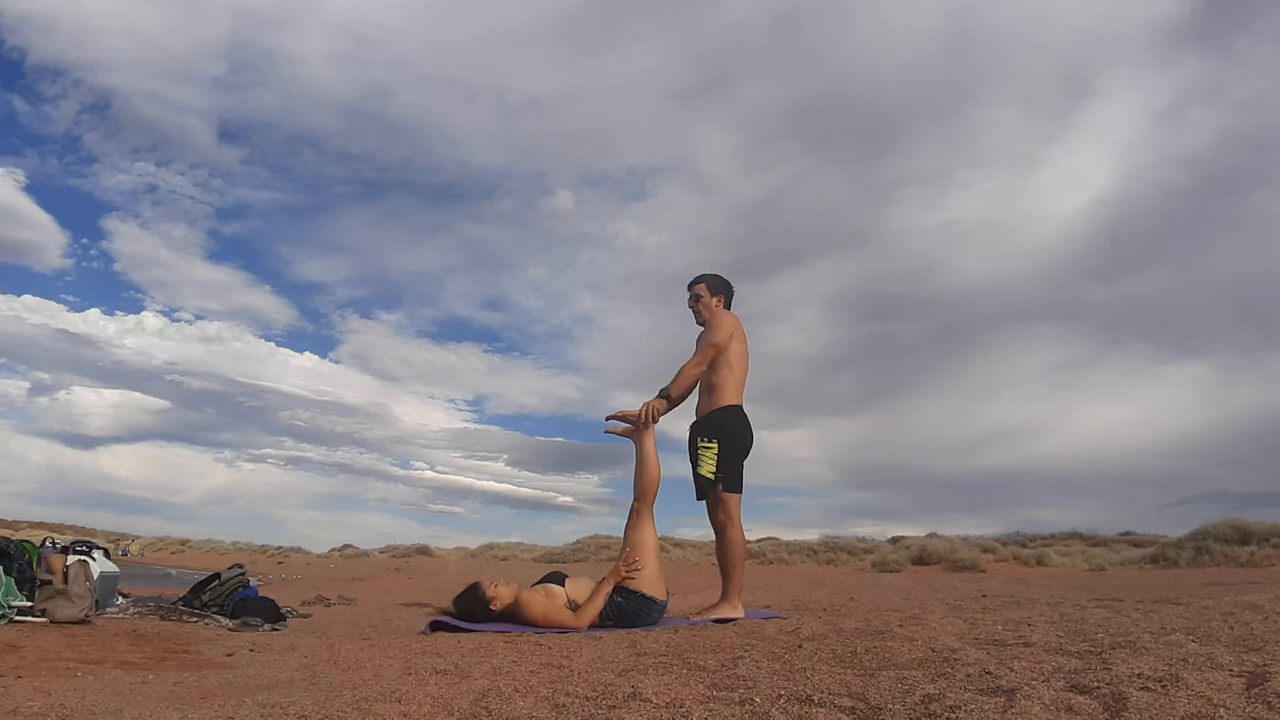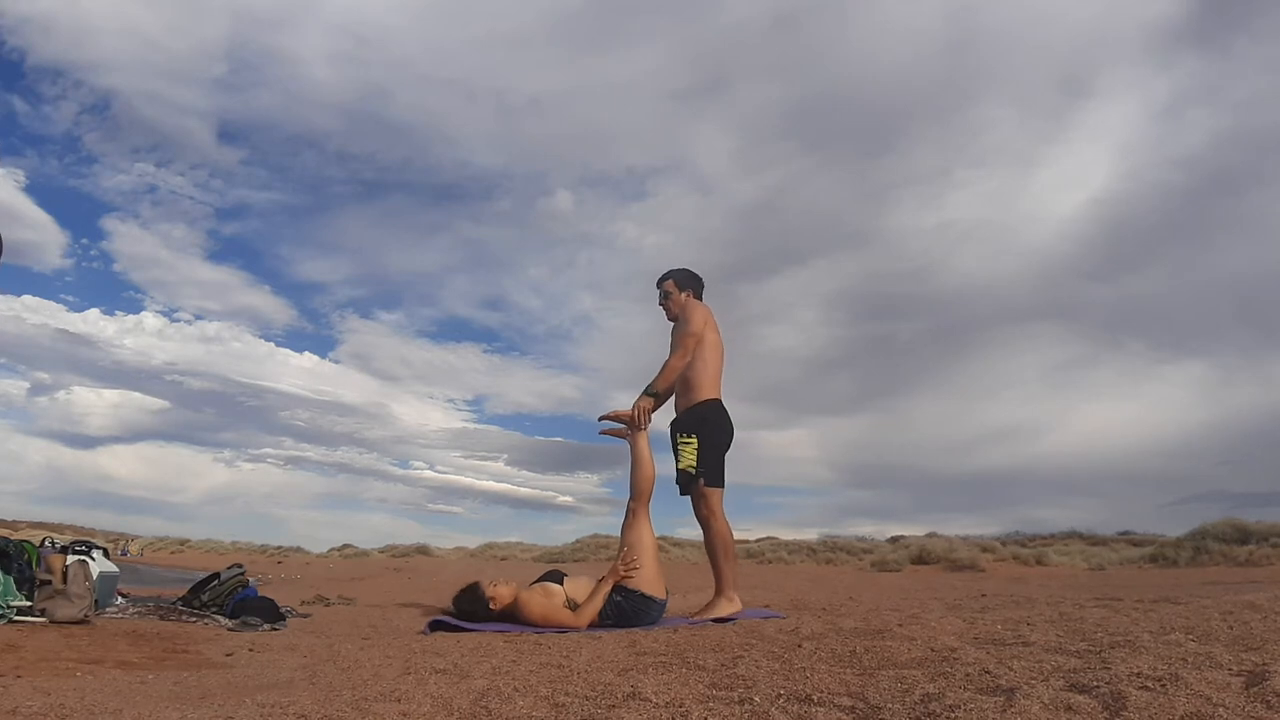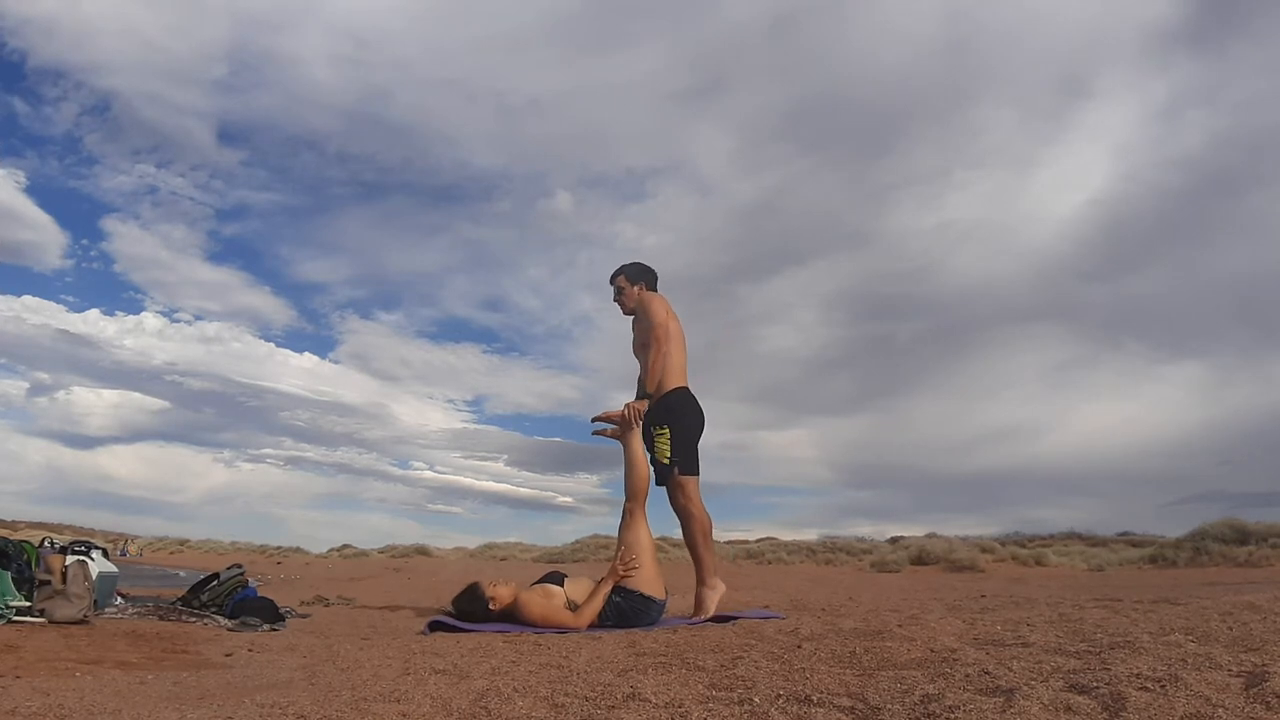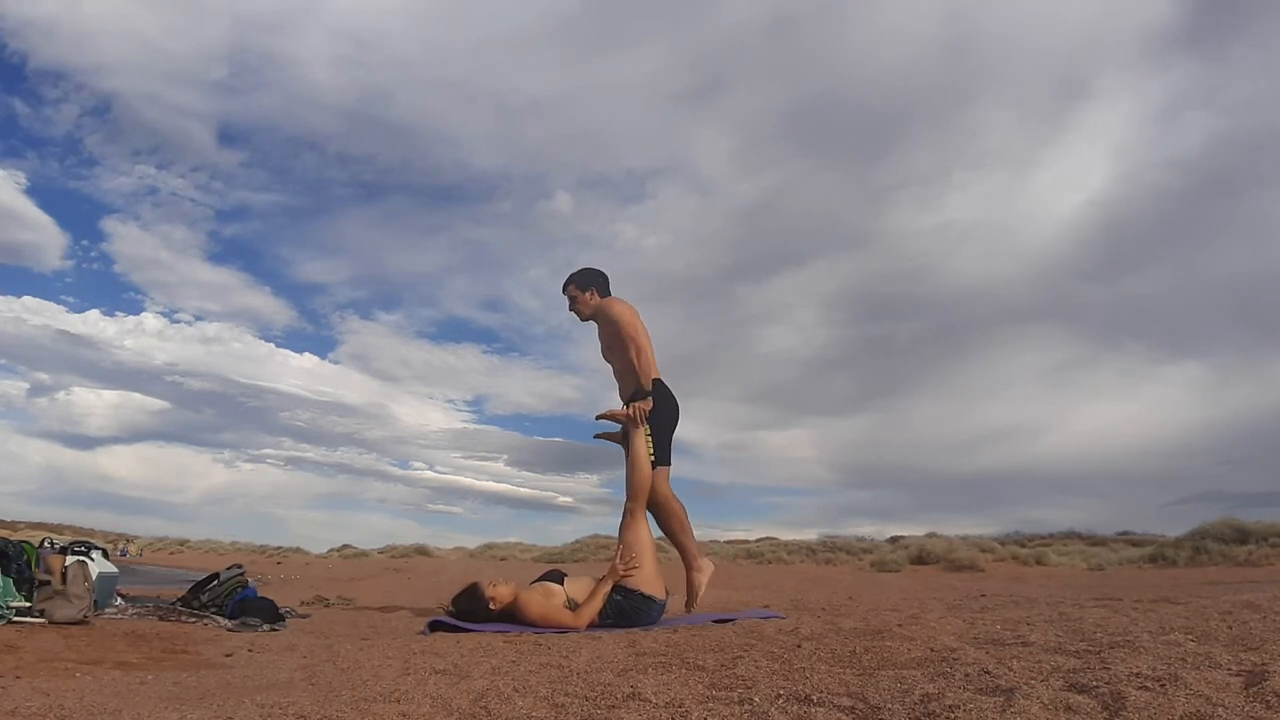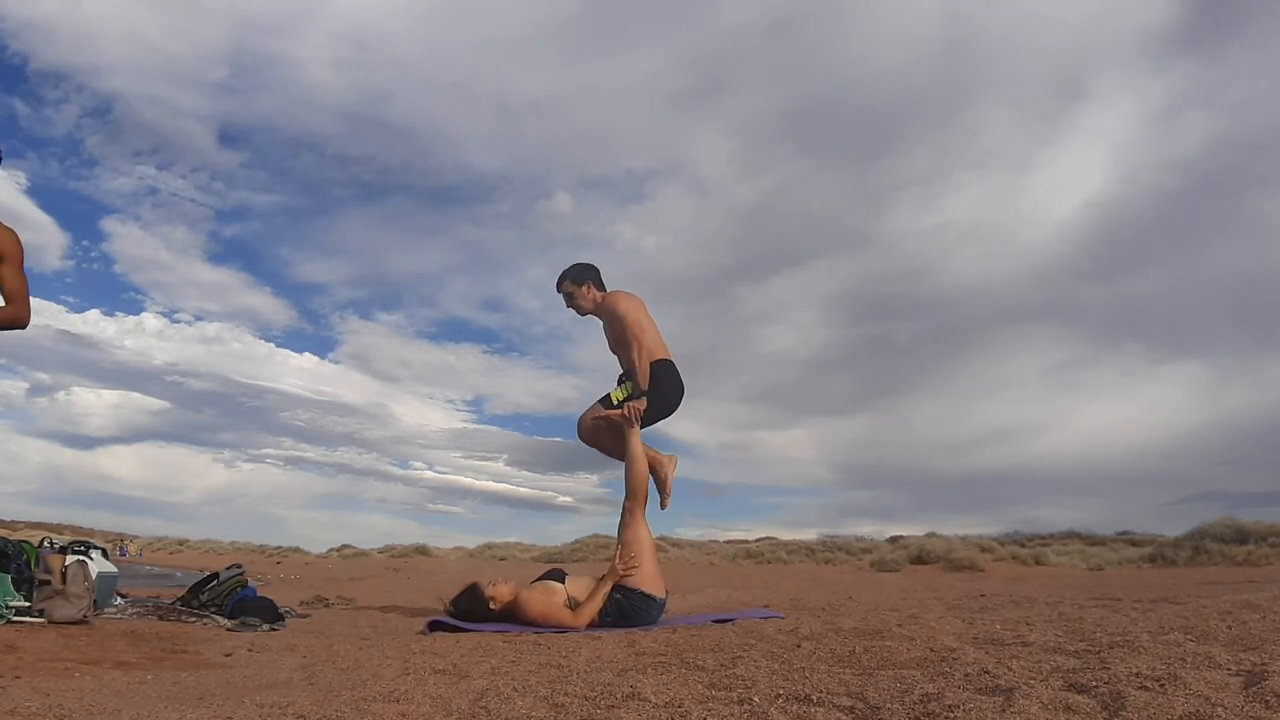
dt=1s
person 1, frame 1
left shoulder: (724, 321)
right shoulder: (710, 335)
left elbow: (697, 365)
right elbow: (690, 385)
left wrist: (661, 398)
right wrist: (653, 411)
left hip: (724, 425)
right hip: (715, 428)
left knee: (727, 516)
right knee: (721, 518)
left ankle: (731, 602)
right ankle: (729, 600)
person 1, frame 2
left shoulder: (695, 311)
right shoulder: (686, 327)
left elbow: (680, 359)
right elbow: (676, 381)
left wrist: (647, 395)
right wrist: (645, 411)
left hip: (704, 420)
right hip: (697, 422)
left knee: (710, 509)
right knee: (706, 511)
left ankle: (727, 594)
right ankle: (724, 595)
person 1, frame 3
left shoulder: (652, 303)
right shoulder: (644, 321)
left elbow: (658, 349)
left wrist: (642, 399)
right wrist: (636, 414)
left hip: (674, 408)
right hip: (668, 412)
left knee: (685, 497)
right knee: (682, 500)
left ankle: (708, 581)
right ankle: (707, 581)
person 1, frame 4
left shoulder: (611, 307)
right shoulder: (608, 324)
left elbow: (638, 346)
left wrist: (644, 397)
right wrist: (626, 427)
left hip: (652, 404)
right hip: (646, 407)
left knee: (655, 488)
right knee: (646, 490)
left ankle: (696, 562)
right ankle: (694, 563)
person 1, frame 5
left shoulder: (614, 302)
right shoulder: (610, 318)
left elbow: (638, 345)
left wrist: (640, 396)
left hip: (660, 381)
right hip: (661, 386)
left knee: (588, 426)
left ankle: (656, 462)
person 2, frame 1
left shoulder: (525, 601)
right shoulder: (525, 603)
right elbow: (578, 621)
right wrist: (610, 580)
left hip: (635, 603)
right hip: (638, 603)
right knee: (641, 508)
left ankle: (641, 438)
right ankle: (645, 433)
person 2, frame 2
left shoulder: (526, 599)
right shoulder: (524, 603)
right elbow: (578, 621)
right wrist: (609, 580)
left hip: (630, 602)
right hip: (637, 603)
right knee: (637, 508)
left ankle: (635, 437)
right ankle: (638, 433)
person 2, frame 3
left shoulder: (526, 600)
right shoulder: (524, 604)
right elbow: (578, 621)
right wrist: (610, 579)
left hip: (630, 603)
right hip: (635, 604)
right knee: (633, 510)
left ankle: (629, 437)
right ankle: (631, 429)
person 2, frame 4
left shoulder: (524, 601)
right shoulder: (524, 603)
right elbow: (577, 621)
right wrist: (610, 579)
left hip: (632, 602)
right hip: (637, 603)
right knee: (635, 508)
left ankle: (635, 432)
right ankle: (637, 428)
person 2, frame 5
left shoulder: (524, 600)
right shoulder: (524, 602)
right elbow: (577, 621)
right wrist: (609, 579)
left hip: (632, 602)
right hip: (637, 603)
right knee: (633, 508)
left ankle: (628, 432)
right ankle: (631, 429)
